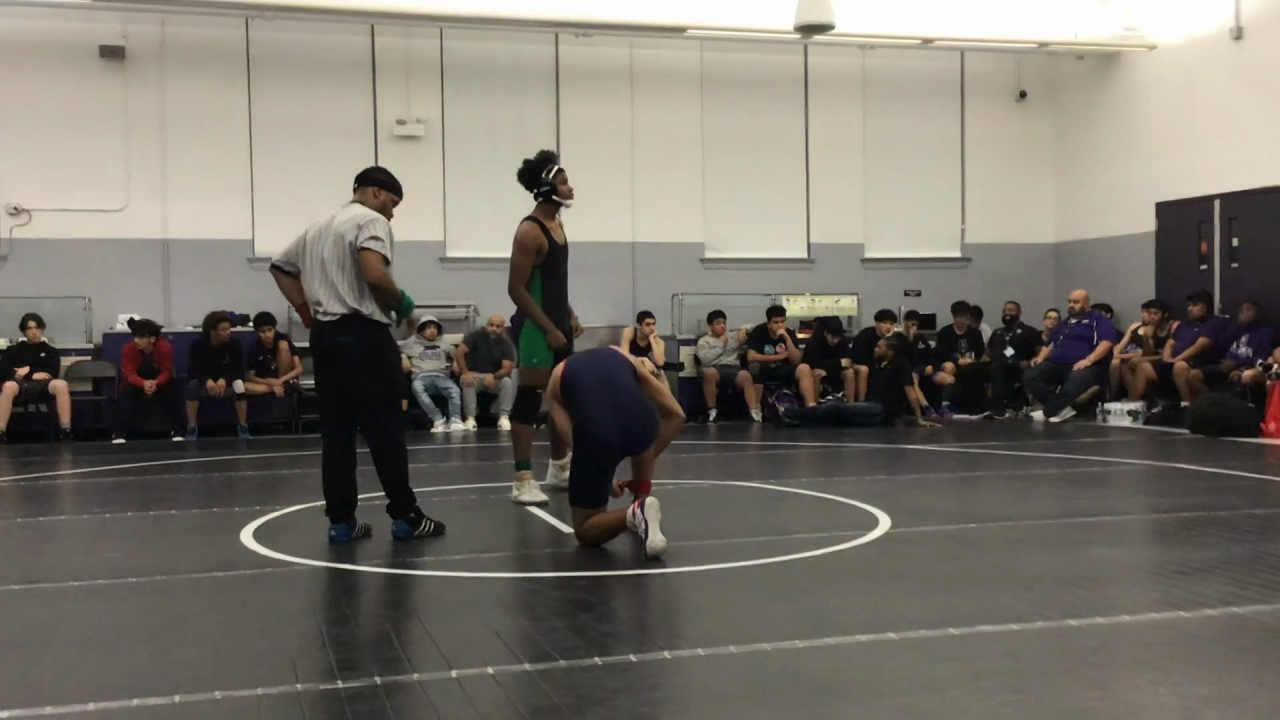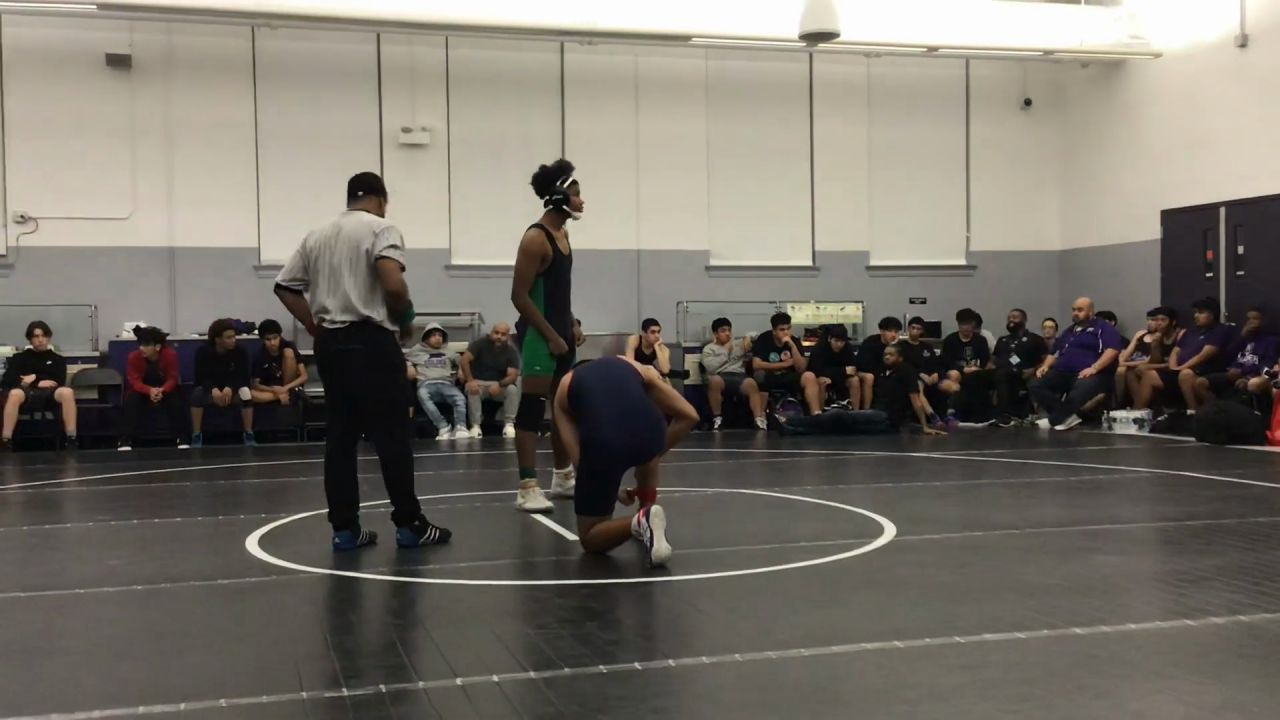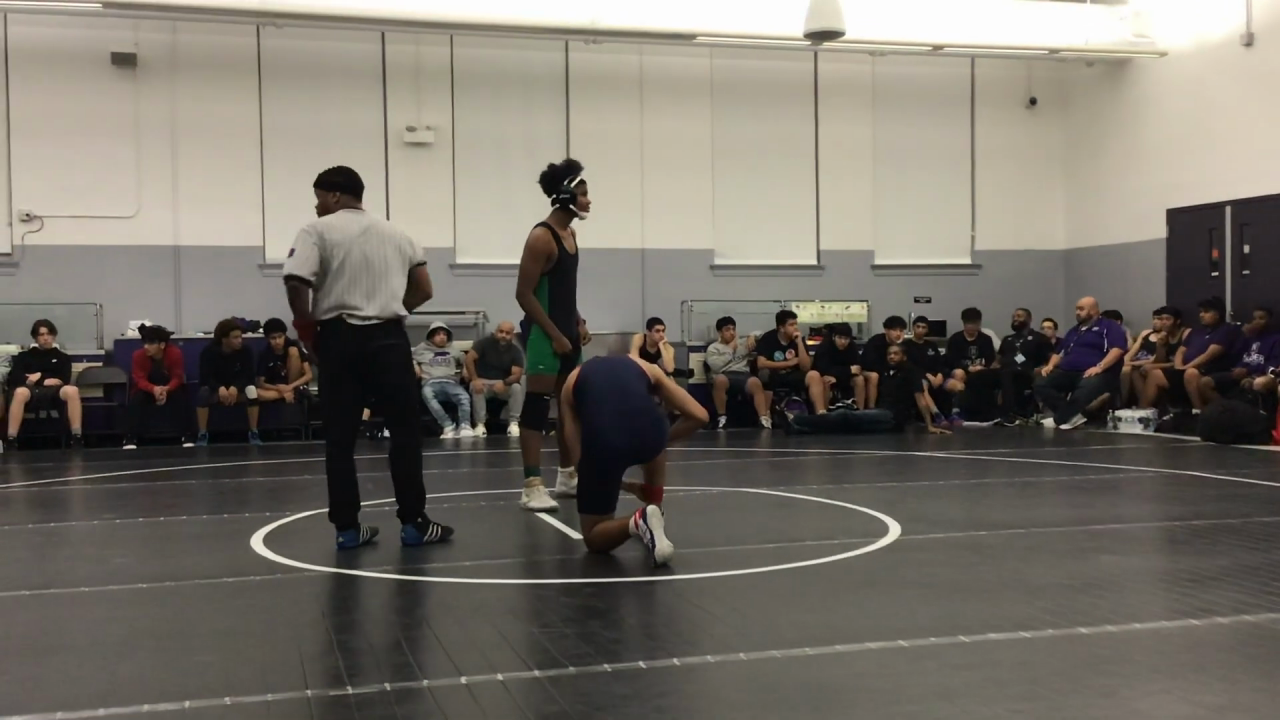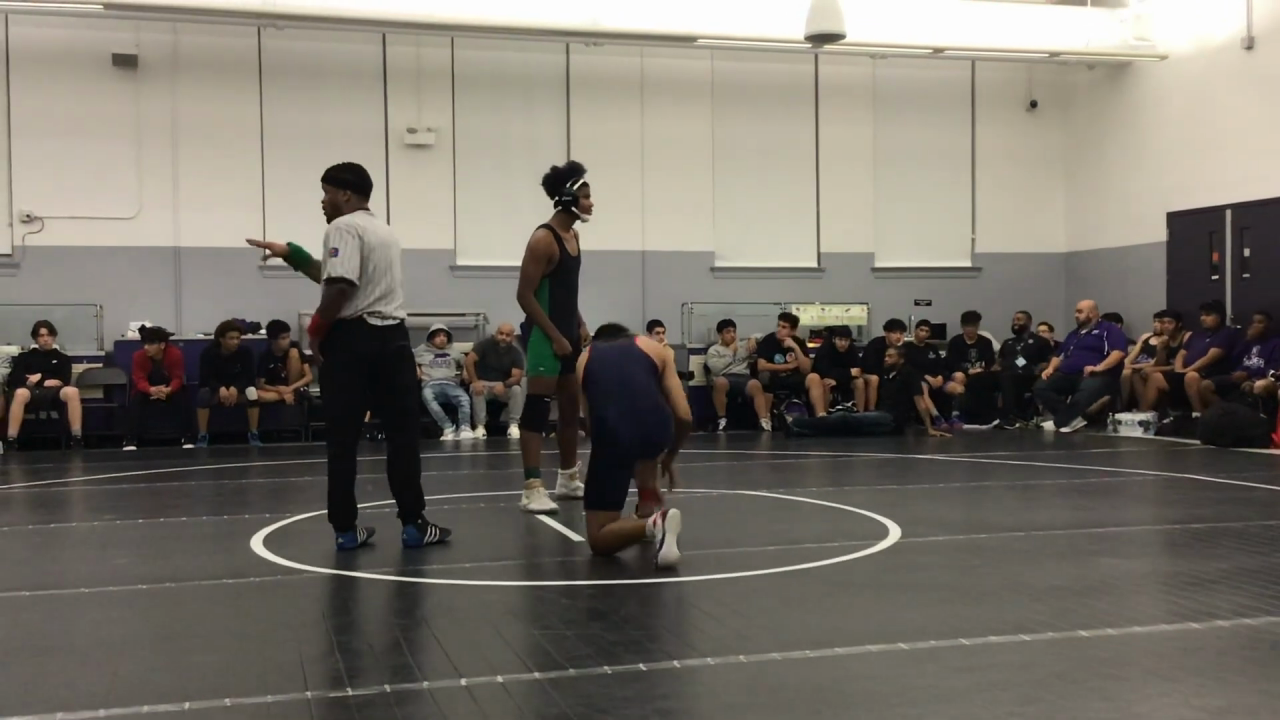
dt=0.4s
person 1, frame 1
left shoulder: (318, 227)
right shoulder: (370, 220)
left elbow: (280, 268)
right elbow: (375, 276)
left wrist: (308, 314)
right wrist: (402, 304)
left hip: (325, 335)
right hip: (361, 335)
left knee: (336, 430)
right knee: (385, 428)
left ankle: (341, 520)
right ankle: (405, 516)
person 1, frame 2
left shoulder: (315, 237)
right shoulder: (380, 230)
left elbow: (284, 288)
right elbow: (394, 284)
left wrist: (316, 328)
right wrist: (404, 319)
left hip: (330, 343)
right hip: (370, 341)
left knee: (340, 436)
right knee: (392, 435)
left ankle: (344, 528)
right ankle: (410, 524)
person 1, frame 3
left shoulder: (317, 231)
right shoulder: (394, 233)
left elbow: (296, 282)
right elbow: (423, 289)
left wrist: (305, 326)
left hip: (338, 338)
right hip: (387, 338)
left knee: (340, 437)
right knee: (405, 431)
left ankle: (346, 527)
right ankle: (414, 521)
person 1, frame 4
left shoulder: (344, 227)
right shoulder: (385, 232)
left elbow: (340, 285)
left wrist: (317, 327)
right wrist: (290, 253)
left hip: (350, 339)
right hip: (393, 337)
left knee: (342, 438)
right knee: (402, 433)
left ankle: (345, 528)
right ankle: (412, 523)
person 2, frame 1
left shoulder: (557, 223)
right shoulder: (530, 231)
right elbow: (517, 289)
left wrist: (569, 316)
right wrist: (548, 328)
left hip: (558, 324)
right hip: (536, 327)
right knee: (529, 399)
left ankle: (560, 468)
right ankle: (523, 480)
person 2, frame 2
left shoulder: (563, 233)
right shoulder: (535, 238)
right elbow: (520, 296)
left wrist: (572, 324)
right wrist: (551, 336)
left hip: (561, 332)
right hip: (539, 335)
right knee: (532, 406)
left ankle: (563, 476)
right ankle: (528, 487)
person 2, frame 3
left shoulder: (570, 234)
right shoulder: (541, 237)
right elbow: (524, 294)
left wrist: (578, 323)
right wrist: (554, 335)
left hip: (567, 331)
right hip: (544, 334)
right knee: (537, 406)
left ankle: (568, 476)
right ankle: (532, 486)
person 2, frame 4
left shoulder: (573, 235)
right shoulder: (543, 239)
right elbow: (525, 295)
left wrist: (580, 325)
right wrist: (554, 336)
left hip: (569, 333)
right hip: (545, 335)
left knee: (572, 406)
right knee: (537, 408)
left ankle: (568, 478)
right ankle: (532, 488)
person 3, frame 1
left shoulder: (558, 376)
right shoulder: (623, 356)
left elbow: (573, 438)
right elbow: (675, 415)
left wrist: (606, 483)
right wrist: (651, 459)
left hip: (595, 434)
right hip: (642, 423)
left knee: (584, 531)
left ankle: (634, 514)
right ankle: (642, 504)
person 3, frame 2
left shoulder: (566, 385)
right shoulder: (631, 365)
left elbow: (579, 458)
right elbow: (689, 415)
left wrist: (614, 492)
right wrist: (655, 453)
left hip: (603, 443)
right hip: (648, 431)
left knee: (590, 539)
left ankle: (640, 522)
right ankle: (647, 512)
person 3, frame 3
left shoulder: (574, 379)
right shoulder: (642, 365)
left elbow: (579, 457)
right elbow: (699, 416)
left wrist: (626, 485)
left hip: (603, 441)
right hip: (649, 432)
left knee: (594, 538)
left ankle: (638, 522)
right ankle: (654, 512)
person 3, frame 4
left shoulder: (586, 358)
right shoulder: (654, 348)
right elbow: (684, 417)
right wrist: (669, 458)
left hip: (612, 434)
right hip: (656, 428)
left knee: (600, 541)
left ankle: (652, 523)
right ankle: (649, 516)
